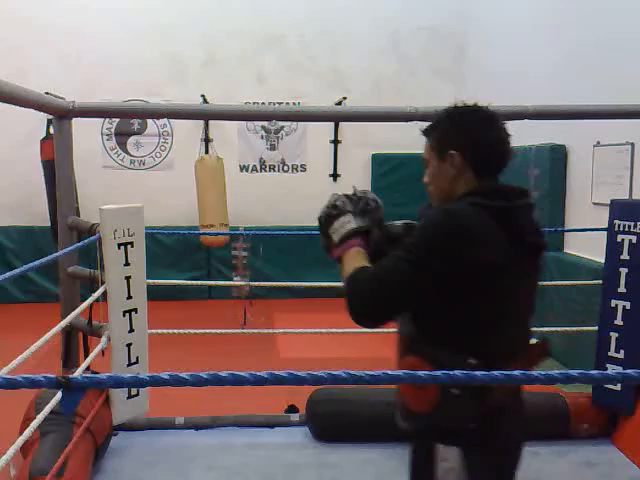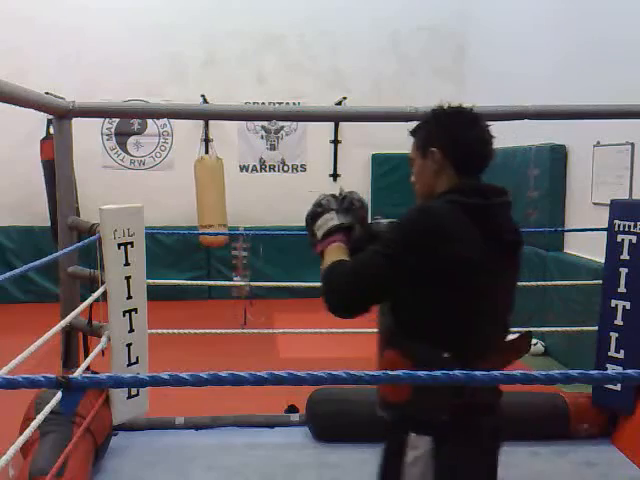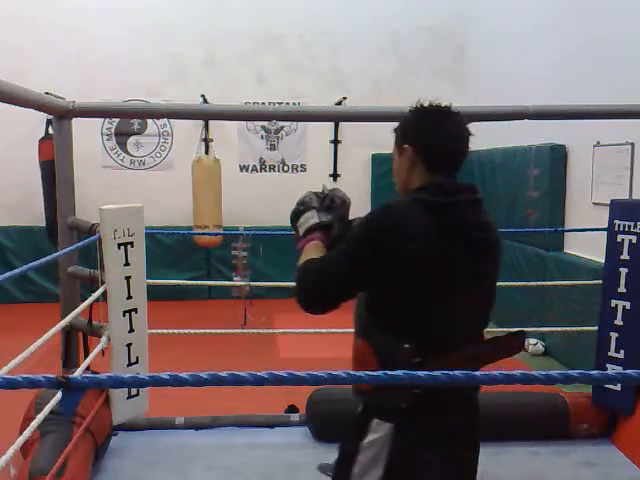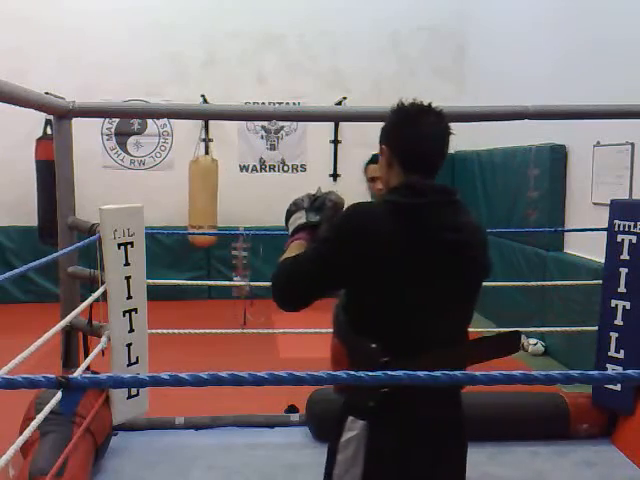
dt=0.2s
person 1, frame 1
left shoulder: (454, 226)
right shoulder: (512, 226)
left elbow: (369, 305)
left wrist: (349, 241)
right wrist: (378, 236)
left hip: (457, 428)
right hip: (495, 418)
person 1, frame 2
left shoulder: (429, 222)
right shoulder: (498, 227)
left elbow: (346, 297)
left wrist: (332, 236)
right wrist: (365, 237)
left hip: (432, 422)
right hip: (478, 414)
person 1, frame 3
left shoulder: (394, 221)
right shoulder: (482, 228)
left elbow: (315, 294)
left wrist: (312, 234)
right wrist: (347, 236)
left hip: (401, 413)
right hip: (459, 408)
person 1, frame 4
left shoulder: (364, 223)
right shoulder: (469, 232)
left elbow: (289, 292)
left wrist: (301, 231)
left hip: (380, 413)
right hip: (444, 408)
